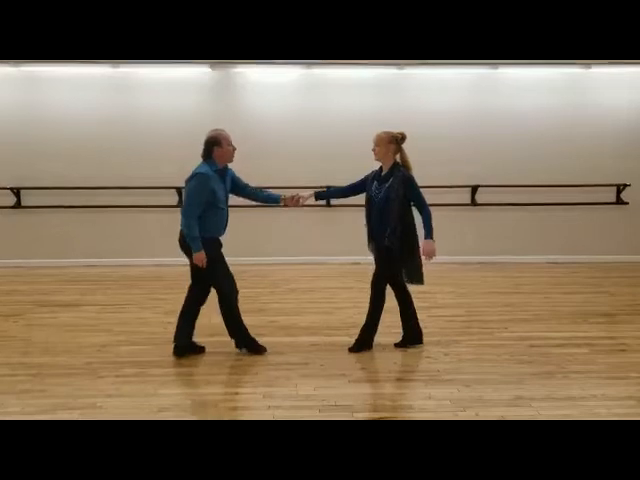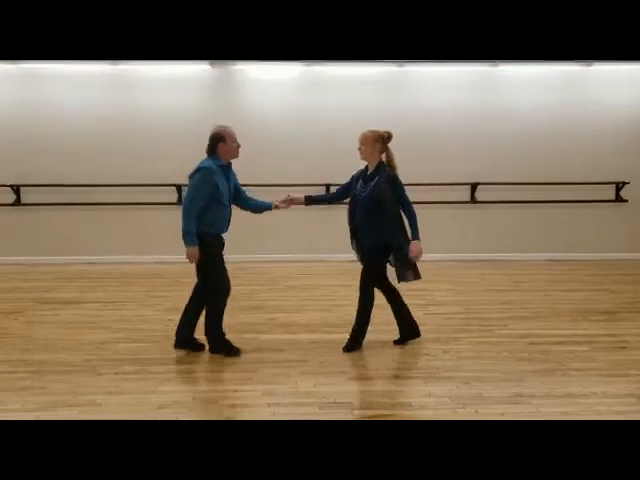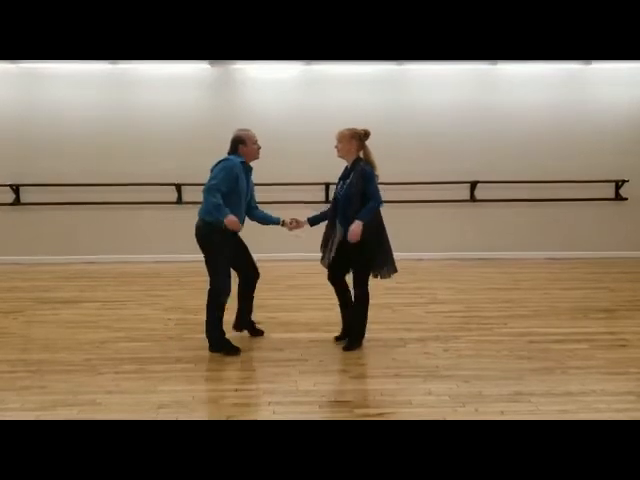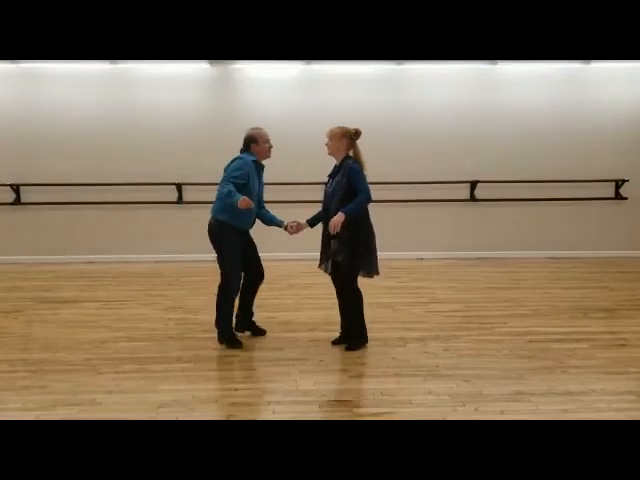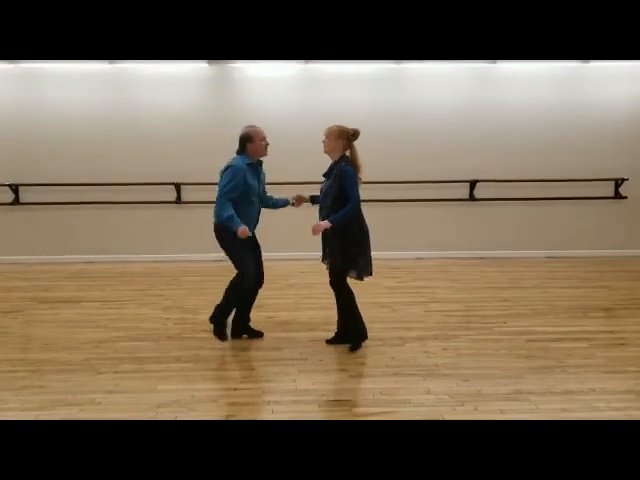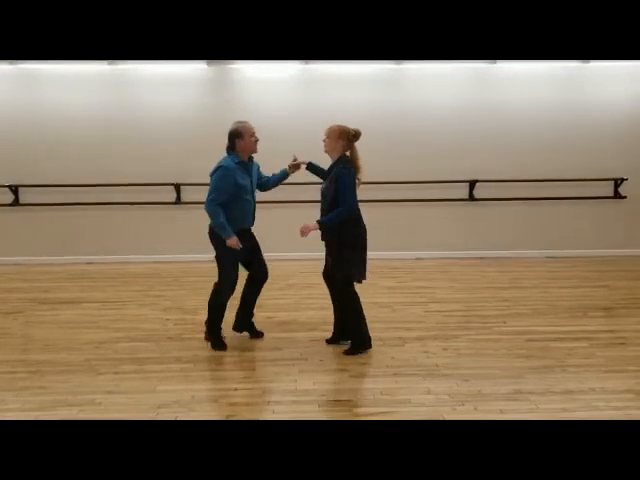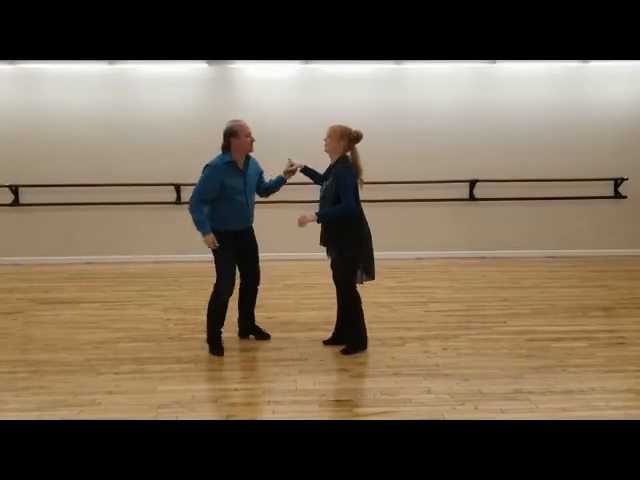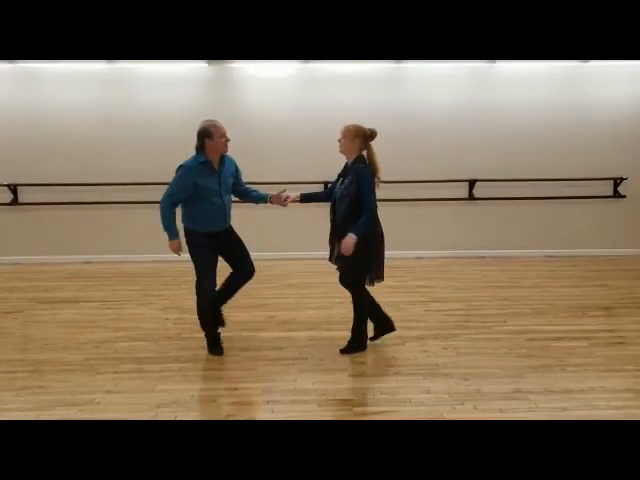
dt=0.4s
person 1, frame 1
left shoulder: (225, 173)
right shoulder: (202, 176)
left elbow: (249, 192)
right elbow: (189, 214)
left wrist: (281, 200)
right wrist: (196, 248)
left hip: (207, 240)
right hip: (199, 242)
left knee: (199, 290)
right knee: (227, 288)
left ankle: (182, 343)
right ankle: (242, 339)
person 1, frame 2
left shoulder: (228, 172)
right shoulder: (206, 171)
left elbow: (242, 200)
right elbow: (190, 209)
left wrist: (272, 206)
right wrist: (191, 243)
left hip: (212, 238)
right hip: (201, 240)
left knee: (207, 285)
right knee: (219, 286)
left ankle: (185, 337)
right ankle: (216, 340)
person 1, frame 3
left shoulder: (247, 174)
right shoulder: (229, 166)
left elbow: (252, 210)
right elbow: (210, 192)
left wrist: (279, 221)
right wrist: (225, 215)
left hip: (228, 233)
right hip: (211, 231)
left knee: (251, 274)
right knee: (221, 284)
left ankle: (243, 320)
right ankle: (216, 339)
person 1, frame 4
left shoulder: (258, 170)
right shoulder: (242, 164)
left elbow: (259, 209)
right elbow: (225, 186)
left wrist: (282, 224)
right wrist: (238, 199)
left hip: (240, 231)
right hip: (223, 229)
left knee: (256, 273)
right knee: (231, 280)
left ankle: (244, 321)
right ankle: (224, 332)
person 1, frame 5
left shoulder: (257, 168)
right shoulder: (237, 168)
left elbow: (262, 199)
right elbow: (222, 201)
left wrist: (288, 201)
right wrist: (237, 225)
left hip: (247, 231)
right hip: (230, 231)
left knee: (257, 278)
right knee: (247, 273)
left ankle: (241, 324)
right ankle: (220, 316)
person 1, frame 6
left shoulder: (251, 165)
right shoulder: (226, 169)
left elbow: (263, 184)
right elbow: (212, 204)
left wrist: (287, 172)
right wrist: (227, 235)
left hip: (245, 232)
right hip: (226, 235)
left knee: (260, 274)
right knee: (227, 283)
left ankle: (243, 320)
right ankle: (213, 332)
person 1, frame 7
left shoulder: (252, 164)
right shoulder: (216, 168)
left elbow: (263, 190)
right elbow: (196, 202)
left wrist: (283, 178)
right wrist: (206, 231)
left hip: (245, 232)
right hip: (222, 235)
left knee: (251, 279)
right knee: (225, 284)
left ankle: (247, 325)
right ankle: (213, 335)
person 1, frame 8
left shoulder: (229, 163)
right shoulder: (189, 169)
left elbow: (242, 191)
right elbow: (168, 203)
left wrist: (269, 198)
right wrist: (173, 236)
left hip: (224, 231)
right hip: (199, 236)
left knee: (245, 270)
right knee: (206, 284)
left ankle: (209, 307)
right ankle: (212, 335)
person 2, frame 1
left shoulder: (403, 178)
right shoulder: (374, 177)
left elbow: (423, 208)
right elbow: (346, 191)
left wrist: (428, 238)
right wrist: (314, 195)
left hip: (398, 243)
right hip: (382, 242)
left knee: (377, 285)
right knee: (397, 285)
left ankle: (366, 339)
right ankle: (413, 335)
person 2, frame 2
left shoulder: (388, 176)
right shoulder: (360, 176)
left elbow: (408, 208)
right elbow: (336, 196)
left wrist: (415, 239)
right wrist: (304, 200)
left hip: (383, 242)
right hip: (366, 242)
left knee: (367, 285)
right knee: (381, 284)
left ankle: (357, 338)
right ankle: (409, 329)
person 2, frame 3
left shoulder: (364, 171)
right shoulder: (346, 173)
left elbow: (376, 200)
right elbow: (335, 209)
left wrist: (360, 221)
right wrist: (307, 222)
left hip: (364, 239)
right hip: (345, 238)
left knee: (360, 284)
right knee: (334, 276)
left ankle: (357, 335)
right ankle: (349, 327)
person 2, frame 4
left shoulder: (352, 168)
right shoulder: (337, 170)
left elbow: (366, 197)
right elbow: (329, 207)
left wrist: (343, 214)
right wrist: (307, 224)
left hip: (355, 235)
right hip: (340, 236)
left knee: (349, 283)
right knee: (339, 280)
left ankle: (359, 335)
right ankle: (348, 332)
person 2, frame 5
left shoulder: (346, 169)
right shoulder: (335, 168)
left elbow: (354, 204)
left wrist: (329, 222)
right wrist: (311, 199)
left hip: (349, 235)
right hip: (338, 236)
left knee: (338, 281)
right knee: (337, 281)
left ankle: (358, 332)
right ankle: (345, 332)
person 2, frame 6
left shoulder: (344, 171)
right shoulder: (337, 167)
left elbow: (346, 209)
left wrist: (317, 224)
right wrist: (307, 165)
left hip: (348, 237)
right hip: (339, 236)
left knee: (344, 285)
right knee: (331, 278)
left ankle: (362, 339)
right ankle: (343, 330)
person 2, frame 7
left shoulder: (345, 171)
right shoulder: (336, 168)
left elbow: (348, 206)
left wrist: (316, 216)
right wrist: (303, 169)
left hip: (351, 237)
right hip: (342, 236)
left knee: (347, 284)
right knee: (341, 282)
left ankle: (358, 340)
right ankle: (342, 334)
person 2, frame 8
left shoulder: (363, 171)
right shoulder: (347, 170)
left elbow: (370, 209)
right elbow: (329, 194)
left wrist: (354, 234)
right wrist: (299, 197)
left hip: (363, 240)
right hip: (350, 238)
left knee: (355, 285)
right knee: (349, 282)
left ankle: (358, 340)
right ankle: (382, 321)
